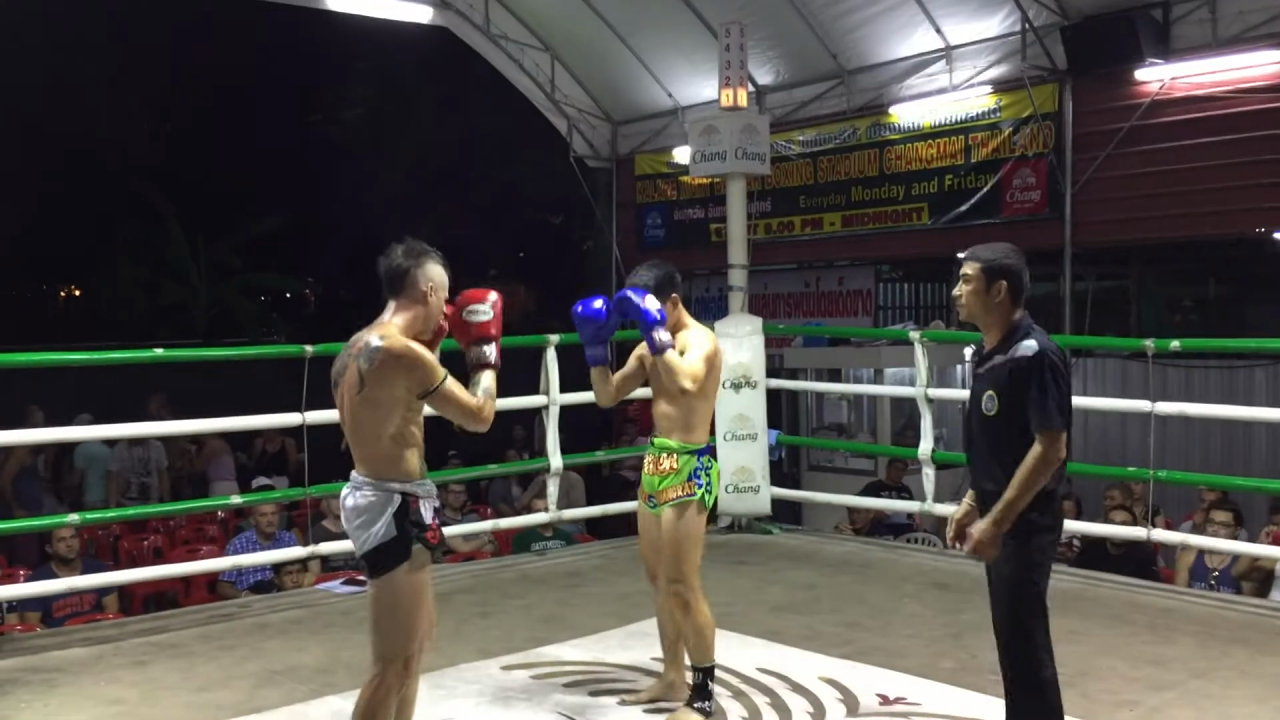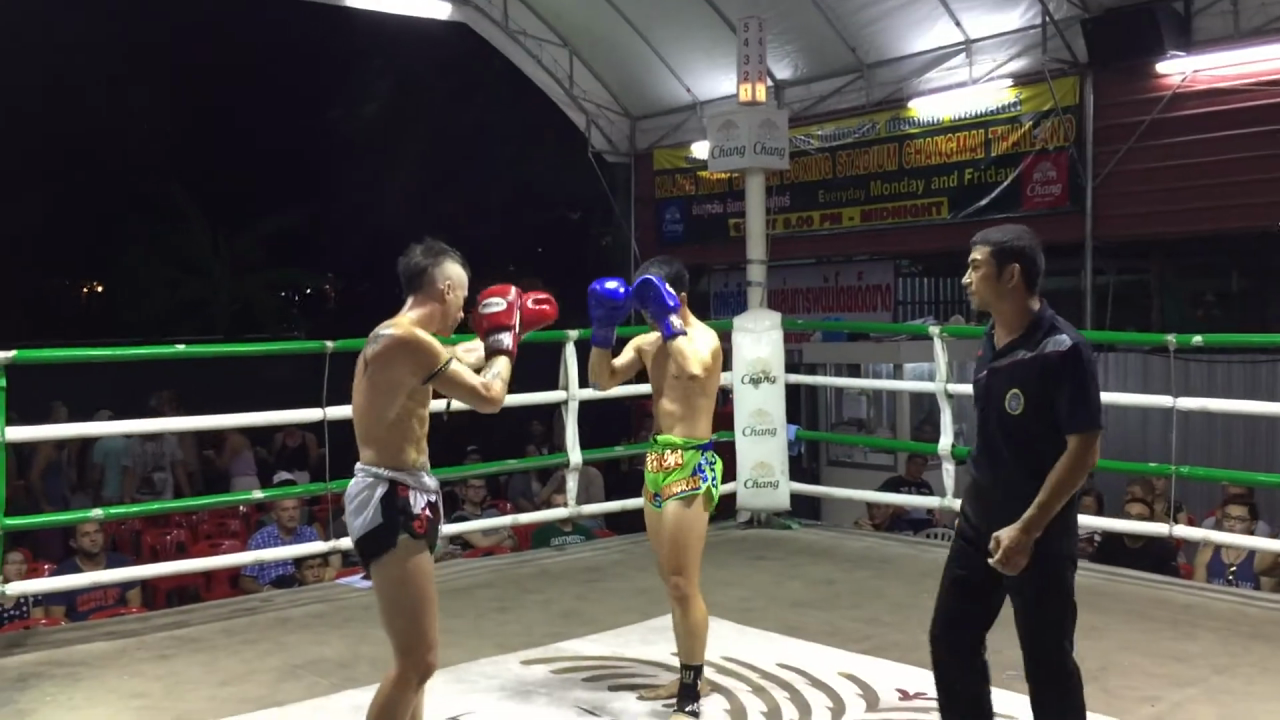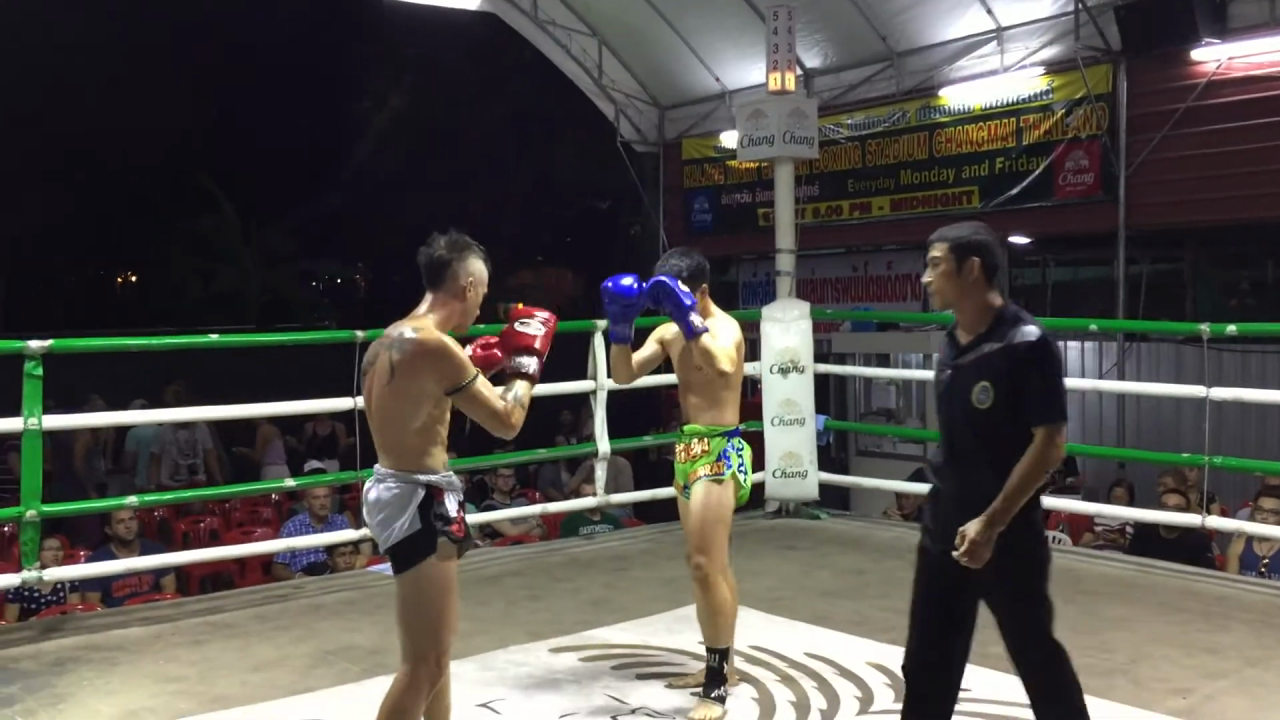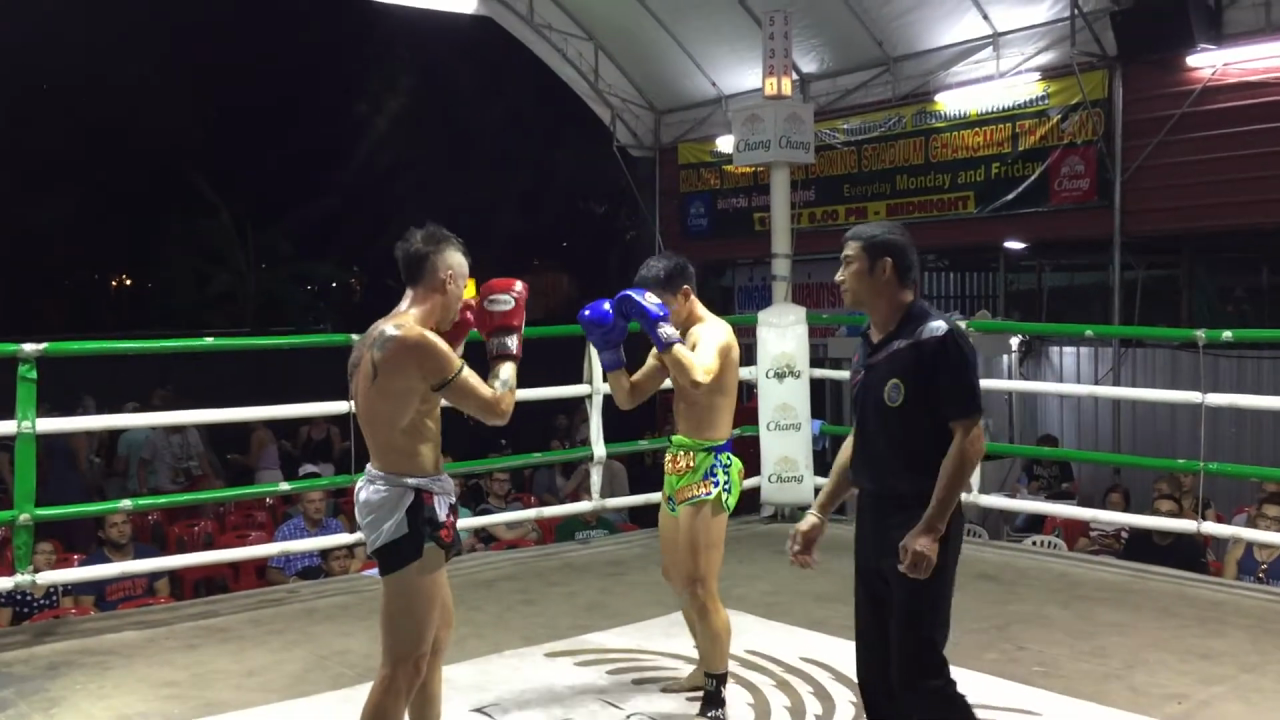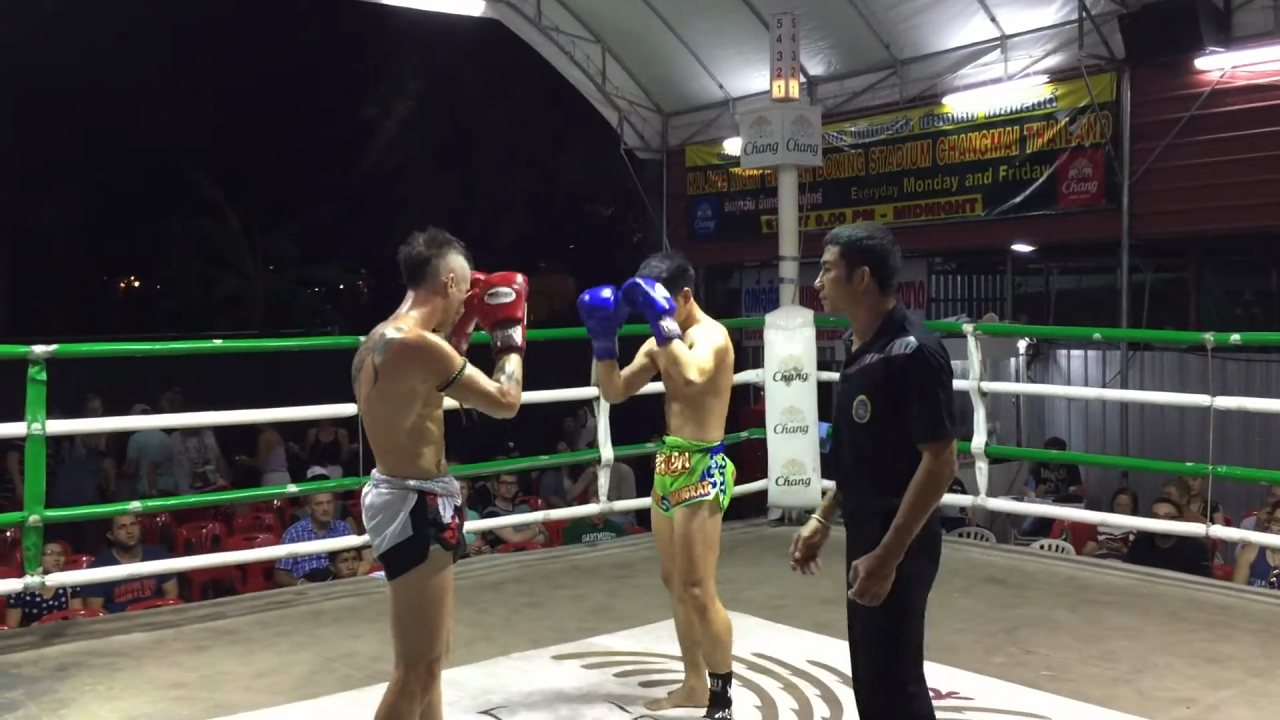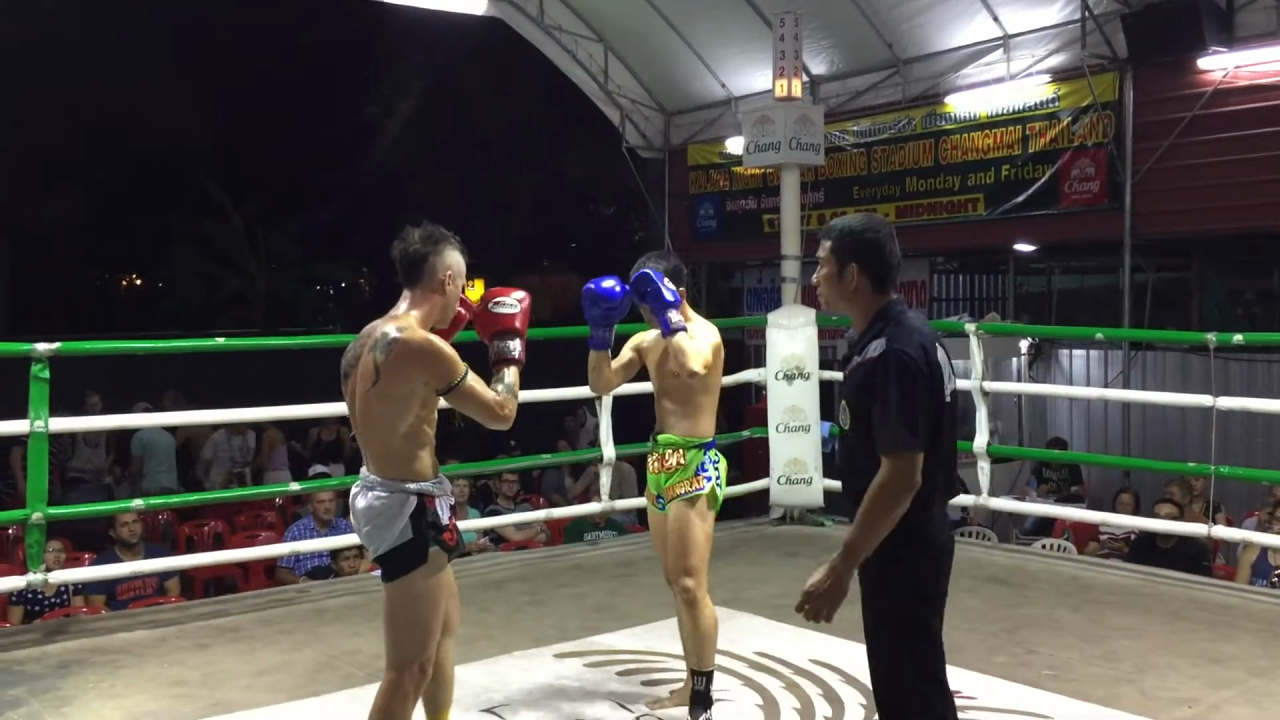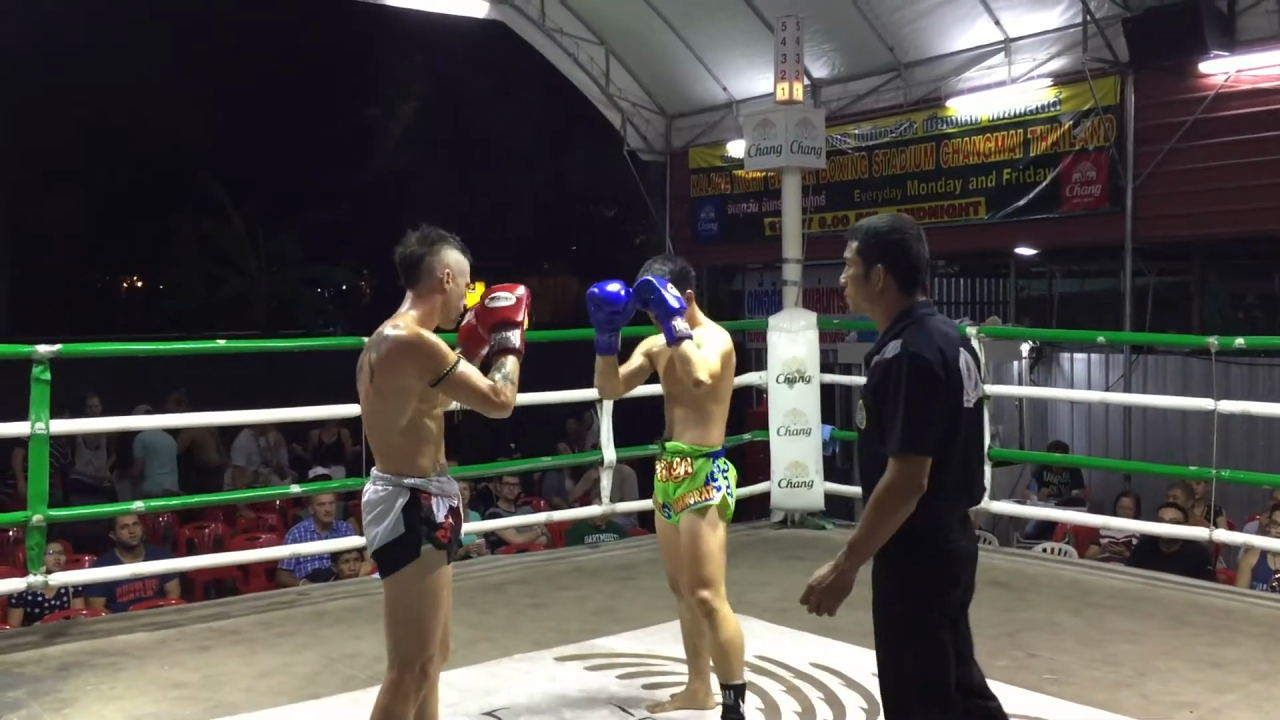
dt=0.4s
person 1, frame 1
left shoulder: (1034, 353)
right shoulder: (988, 350)
left elbow: (1050, 448)
left wrist: (996, 519)
right wrist: (972, 503)
left hip: (1024, 521)
right hip: (998, 514)
left knee: (1021, 643)
right knee: (1025, 632)
person 1, frame 2
left shoulder: (1062, 349)
right shoulder: (989, 341)
left elbow: (1083, 451)
left wrist: (1027, 529)
left hip: (1040, 525)
right hip: (981, 516)
left knee: (1047, 655)
right knee: (950, 637)
person 1, frame 3
left shoulder: (1026, 343)
right shoulder: (951, 344)
left elbow: (1049, 444)
left wrist: (991, 522)
left hip: (1004, 530)
right hip: (945, 524)
left knee: (1036, 654)
right knee: (927, 660)
person 1, frame 4
left shoulder: (938, 339)
right shoulder: (868, 345)
left elbow: (969, 440)
left wrist: (930, 529)
right wrist: (819, 513)
left hip: (921, 530)
right hip: (874, 526)
left knee: (919, 672)
right knee: (877, 671)
person 1, frame 5
left shoulder: (912, 352)
right shoulder: (860, 347)
left elbow: (939, 462)
left wrist: (889, 555)
right wrist: (823, 517)
left hip: (897, 546)
right hip: (868, 536)
right knee: (873, 679)
person 1, frame 6
left shoulder: (891, 352)
right shoulder: (905, 335)
left elbow: (901, 475)
left wrist: (840, 568)
left hip: (903, 547)
right hip: (917, 540)
person 1, frame 7
left shoulder: (907, 354)
right shoulder: (945, 336)
left elbow: (907, 479)
left wrist: (844, 566)
left hip: (917, 553)
right hip: (948, 542)
person 2, frame 1
left shoulder: (359, 346)
right shoulder: (402, 353)
right elbow: (479, 416)
right wrist: (484, 342)
left hip: (376, 499)
right hip: (394, 509)
left knee: (418, 632)
right knee: (394, 662)
person 2, frame 2
left shoulder: (393, 338)
right shoulder: (408, 340)
left elbow: (464, 359)
right elbow: (488, 397)
left wrist: (516, 324)
right wrist: (503, 335)
left hip: (395, 497)
right hip: (393, 502)
left knee: (417, 648)
right knee: (417, 659)
person 2, frame 3
left shoulder: (389, 339)
right shoulder: (434, 346)
right elbow: (506, 421)
left wrist: (470, 366)
right wrist: (526, 359)
left hip: (395, 490)
right hip: (419, 502)
left knee: (441, 634)
right knee: (425, 660)
person 2, frame 4
left shoulder: (377, 336)
right shoulder: (416, 343)
right elbow: (497, 409)
left wrist: (456, 334)
right wrist: (505, 334)
left hip: (396, 495)
right hip: (410, 504)
left knee: (437, 632)
right knee: (405, 664)
person 2, frame 5
left shoulder: (380, 340)
right shoulder: (416, 344)
right elbow: (505, 401)
left wrist: (462, 327)
right wrist: (508, 327)
left hip: (402, 498)
right hip: (415, 508)
left knee: (430, 653)
right knee: (418, 667)
person 2, frame 6
left shoulder: (368, 338)
right shoulder: (419, 345)
right elbow: (501, 412)
right wrist: (507, 339)
left hip: (382, 493)
right hip: (409, 507)
left knee: (444, 623)
right knee: (409, 668)
person 2, frame 7
left shoulder: (396, 340)
right shoulder: (412, 342)
right elbow: (498, 400)
left wrist: (476, 343)
right wrist: (507, 333)
left hip: (423, 506)
right hip: (414, 508)
left knee: (432, 654)
right knee: (410, 670)
person 3, frame 1
left shoulder: (699, 340)
right shoulder: (647, 348)
left elbow: (689, 386)
right elbow: (607, 397)
left wrist: (659, 334)
right wrist: (595, 344)
left hip: (687, 469)
right hip: (655, 465)
left knee: (683, 588)
right knee: (659, 580)
right ankle: (673, 679)
person 3, frame 2
left shoulder: (702, 337)
right shoulder: (646, 342)
left elbow: (693, 373)
right elbow: (600, 380)
left wrist: (668, 320)
right wrist: (603, 328)
left hip: (691, 465)
right hip: (657, 462)
left knee: (683, 583)
right knee: (672, 579)
right ankle: (689, 677)
person 3, frame 3
left shoulder: (724, 327)
right shoulder: (669, 333)
left elbow: (724, 367)
right elbow: (622, 374)
left wrist: (689, 316)
right wrist: (620, 324)
left hip: (720, 452)
right hip: (688, 451)
left knee: (706, 565)
right knee: (711, 564)
right ankle: (718, 664)
person 3, frame 4
left shoulder: (715, 334)
right shoulder: (670, 344)
left elbow: (699, 377)
right elbow: (627, 398)
left wrist: (658, 326)
right wrist: (610, 347)
left hip: (708, 466)
right hip: (679, 462)
left knee: (699, 587)
right knee: (676, 575)
right ankle: (710, 666)
person 3, frame 5
left shoulder: (710, 335)
right shoulder: (656, 343)
left elbow: (693, 375)
right elbow: (614, 392)
left wrist: (664, 321)
right wrist: (602, 338)
left hip: (701, 468)
right hip: (668, 465)
left knee: (698, 591)
right knee: (675, 584)
person 3, frame 6
left shoulder: (703, 332)
right shoulder: (644, 341)
left elbow: (694, 369)
right elbow: (601, 384)
left wrist: (670, 313)
right wrist: (600, 329)
left hip: (695, 464)
right hip: (659, 463)
left knee: (690, 584)
right knee: (675, 582)
person 3, frame 7
left shoulder: (713, 338)
right shoulder: (654, 346)
left elbow: (701, 378)
right elbow: (608, 388)
left wrist: (673, 323)
right wrist: (606, 332)
left hip: (703, 474)
right hip: (668, 471)
left knee: (706, 595)
right knee: (681, 589)
